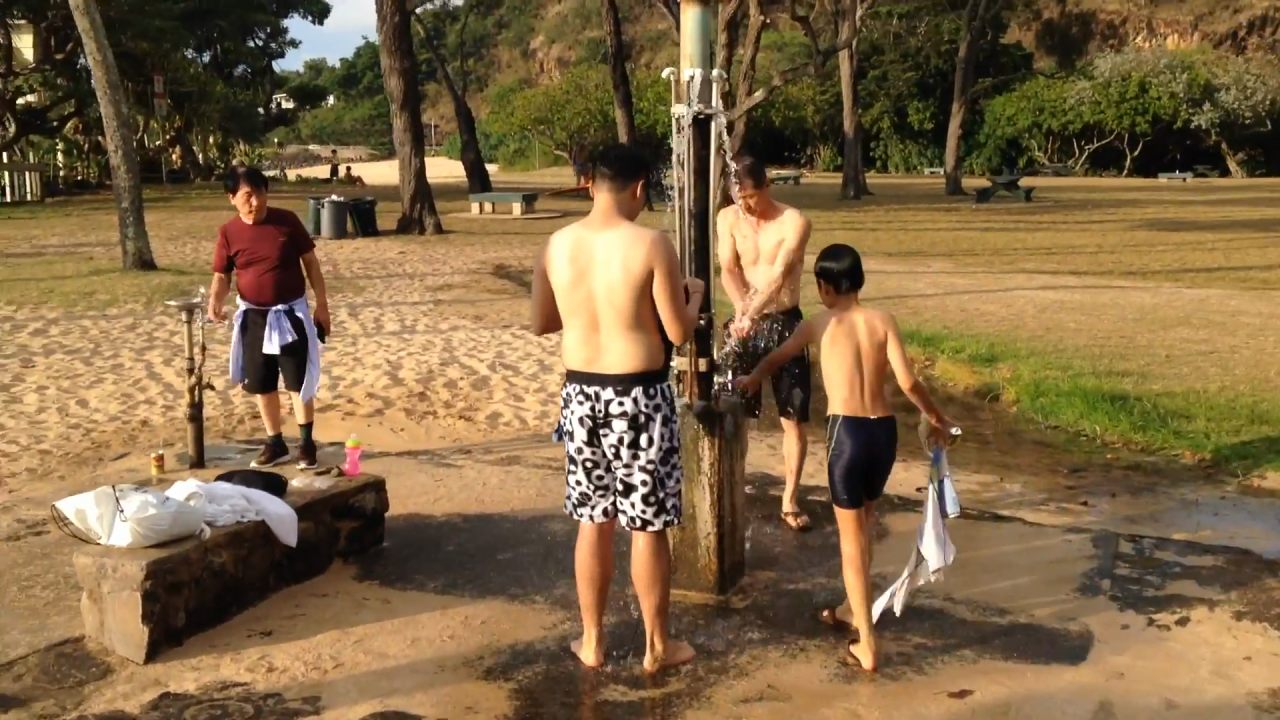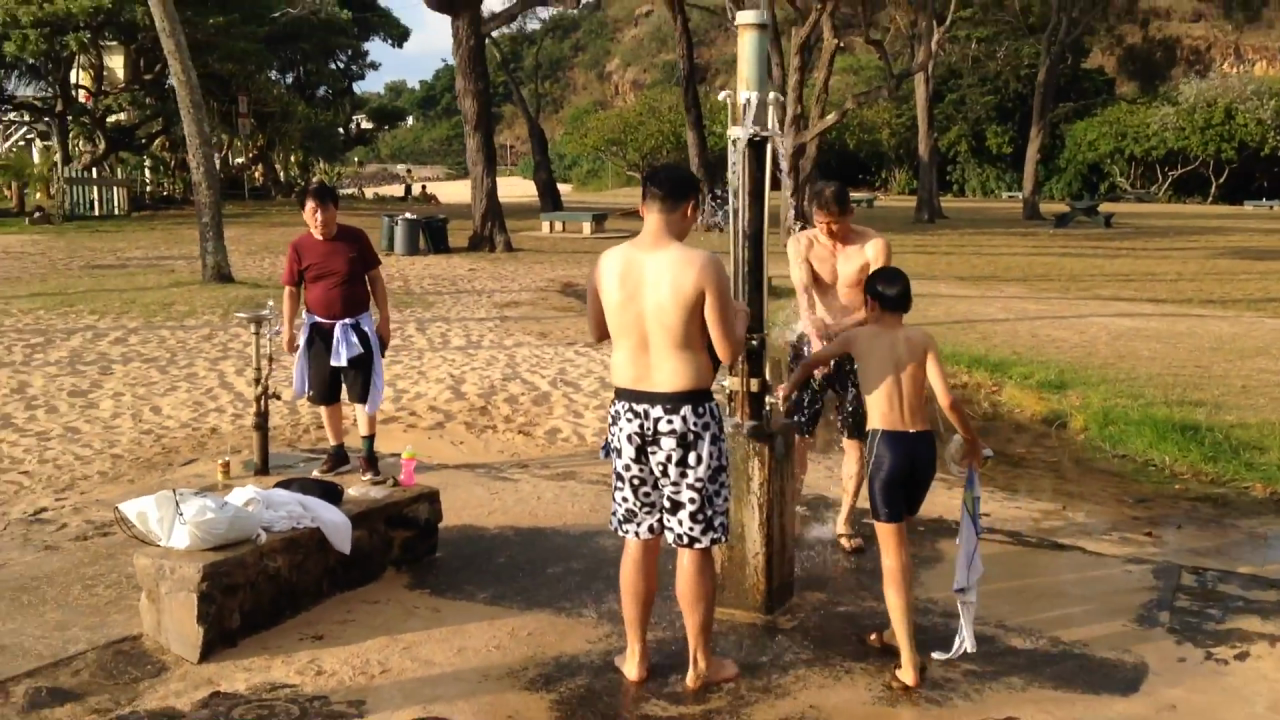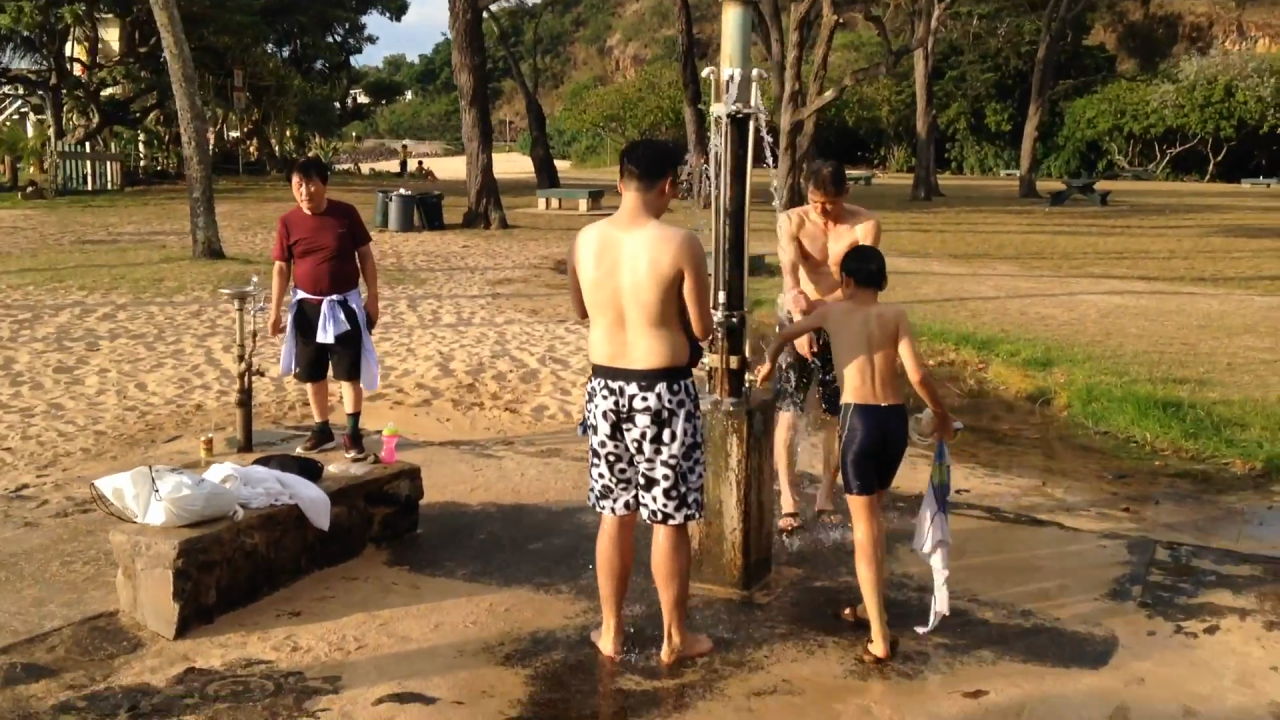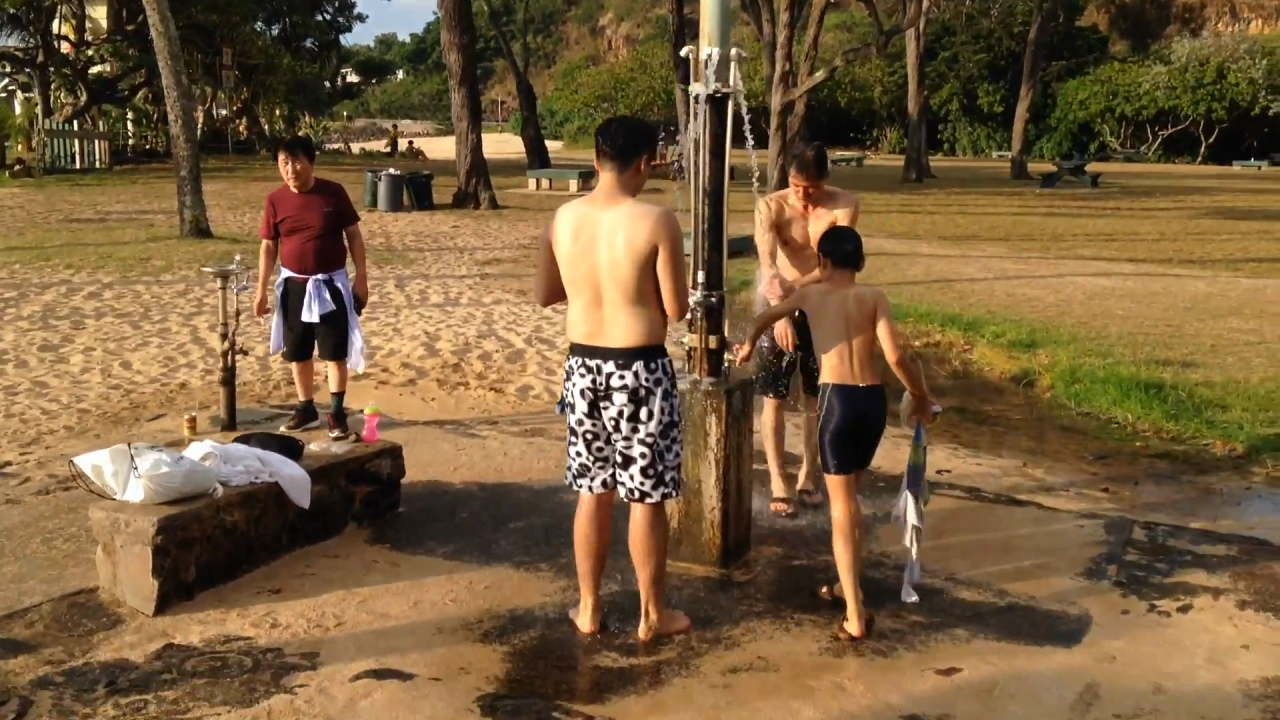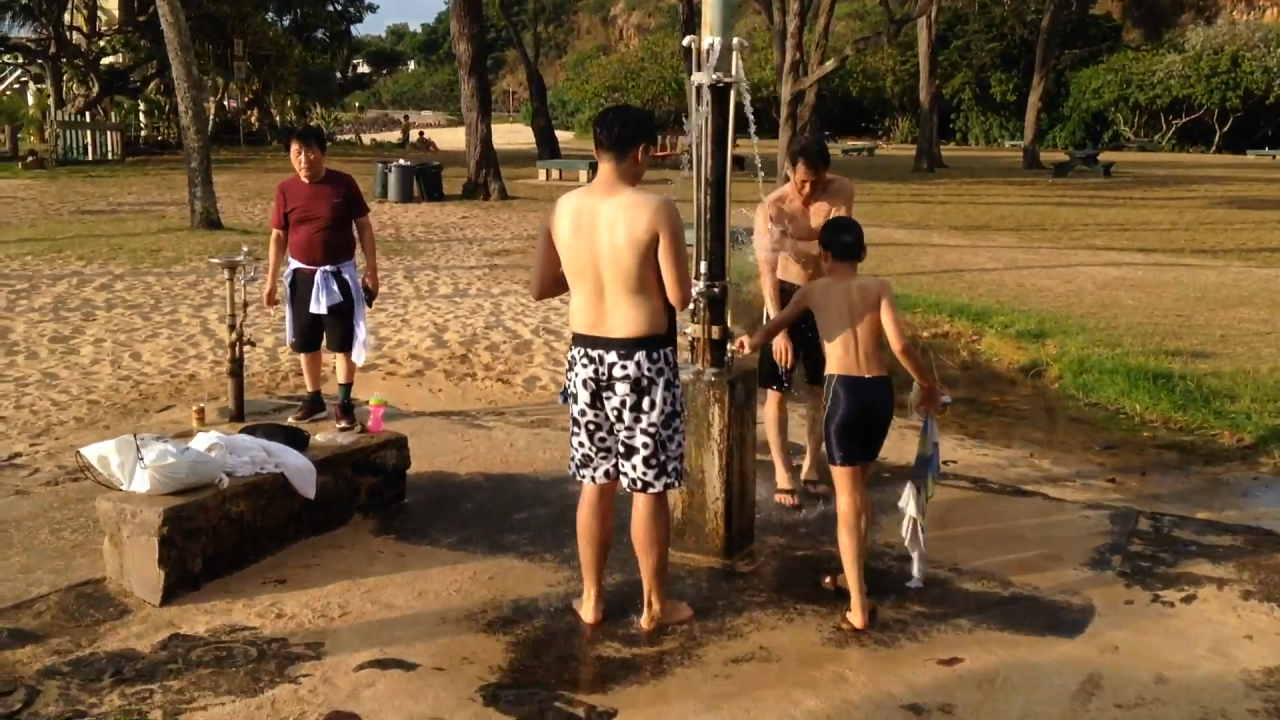
dt=0.2s
person 1, frame 1
left shoulder: (556, 244)
right shoulder: (651, 244)
left elbow: (540, 324)
right elbow: (679, 332)
right wrist: (695, 296)
left hip: (582, 394)
right hip: (638, 396)
left knee: (594, 520)
right knee: (648, 525)
left ankle: (592, 639)
right ankle: (658, 645)
person 1, frame 2
left shoulder: (608, 262)
right shoulder: (702, 265)
right elbow: (727, 354)
right wrist: (739, 321)
left hip: (629, 411)
right hip: (686, 414)
left knee: (639, 536)
right knee: (693, 542)
left ankle: (635, 655)
right ankle: (700, 662)
person 1, frame 3
left shoulder: (585, 239)
right shoulder: (679, 243)
right elbow: (702, 331)
right wrist: (687, 298)
left hip: (606, 387)
right hip: (663, 391)
left knee: (615, 513)
right knee: (669, 518)
left ankle: (611, 630)
right ankle: (675, 637)
person 1, frame 4
left shoulder: (563, 218)
right shoulder: (656, 221)
left elbow: (546, 295)
right elbow: (676, 309)
left hip: (583, 366)
right hip: (640, 369)
left knee: (592, 491)
right knee: (646, 497)
left ankle: (589, 608)
right ankle: (653, 614)
person 1, frame 5
left shoulder: (563, 209)
right shoulder: (657, 210)
left elbow: (540, 288)
right elbow: (680, 297)
right wrist: (655, 271)
left hip: (586, 356)
right hip: (642, 359)
left knee: (595, 481)
right knee: (648, 487)
left ankle: (592, 598)
right ankle: (655, 605)
person 2, frame 1
left shoulder: (818, 322)
right shoulder: (882, 318)
left elbow: (775, 360)
right elbow: (908, 382)
left wrist: (750, 382)
right wrist: (937, 419)
left hip: (846, 430)
right hip: (884, 429)
left knee: (851, 541)
right knee: (862, 524)
left ankle: (867, 646)
right ankle: (855, 611)
person 2, frame 2
left shoulder: (858, 336)
right shoulder: (922, 338)
left elbow: (809, 363)
right elbow: (947, 400)
left wrist: (788, 389)
right wrist: (972, 440)
left hip: (886, 445)
right hip: (923, 446)
left knee: (892, 557)
right knee: (898, 544)
left ankle: (909, 665)
right ankle: (898, 631)
person 2, frame 3
left shoulder: (832, 311)
right shoulder: (896, 314)
left elbow: (785, 335)
right elbow: (917, 374)
left wrist: (769, 365)
right wrist: (942, 415)
left hip: (858, 419)
right hip: (895, 419)
left knee: (864, 529)
right knee: (872, 516)
left ankle: (879, 637)
right ankle: (873, 607)
person 2, frame 4
left shoulder: (811, 293)
right shoulder: (875, 296)
left elbow: (764, 319)
right elbow: (895, 356)
left wrist: (749, 347)
right wrist: (921, 395)
left hip: (836, 400)
right hip: (873, 400)
left knee: (841, 509)
right knee: (850, 496)
left ankle: (855, 616)
right ankle: (847, 587)
person 2, frame 5
left shoulder: (814, 290)
right shoulder: (879, 286)
left elbow: (777, 325)
right elbow: (899, 344)
left wrist: (754, 341)
right wrist: (929, 385)
left hip: (843, 391)
right hip: (880, 391)
left knee: (847, 501)
right knee: (858, 489)
left ankle: (858, 608)
right ankle: (851, 577)
person 3, frame 1
left shoulder: (793, 221)
right shoulder: (727, 218)
left elbow: (781, 277)
right elbow: (727, 270)
left wrist: (751, 317)
right wrist: (741, 312)
left hip: (785, 324)
right hip: (745, 326)
left knee: (795, 421)
left ankle: (789, 499)
person 3, frame 2
left shoulder: (875, 246)
right shoulder: (801, 243)
right elbow: (803, 293)
left wrist: (836, 327)
right wrist: (815, 339)
right hip: (811, 345)
left knee: (857, 442)
right knee: (796, 438)
left ankle: (844, 521)
person 3, frame 3
left shoulder: (866, 225)
right shoulder: (791, 221)
right elbow: (789, 272)
right wrist: (799, 320)
right hip: (798, 323)
left knee: (838, 418)
right knee: (789, 415)
left ankle: (825, 497)
right ankle: (788, 500)
person 3, frame 4
left shoulder: (845, 205)
right shoulder: (770, 206)
right elbow: (767, 261)
left wrist: (793, 281)
right wrist: (780, 314)
right hip: (781, 304)
left knee: (817, 399)
right knee: (774, 400)
left ankle: (807, 478)
right ankle: (778, 483)
person 3, frame 5
left shoulder: (842, 190)
right shoulder: (770, 209)
right elbow: (767, 272)
left wrist: (791, 246)
right wrist: (777, 329)
right hip: (786, 295)
left knee: (820, 389)
right knee: (777, 392)
left ankle: (810, 468)
right ankle: (782, 475)
person 4, frame 1
left shoulder: (287, 221)
right shoulder: (228, 233)
left elbow: (310, 262)
right elbow: (221, 276)
left wrist: (322, 305)
right wrist: (215, 303)
left hip: (291, 313)
right hip: (254, 317)
left knee: (299, 381)
right knee: (261, 384)
left ankle: (306, 444)
right ankle: (275, 444)
person 4, frame 2
left shoulder: (356, 238)
right shoulder: (299, 247)
left elbow: (375, 279)
right elbow: (292, 292)
left wrist: (384, 319)
right wrist: (289, 329)
left hip: (357, 327)
right hip: (320, 329)
left knee: (363, 394)
right knee: (325, 396)
left ankle: (368, 455)
right ankle: (337, 453)
person 4, frame 3
left shoulder: (346, 214)
right shoulder: (288, 222)
left elbow: (365, 255)
right elbow: (282, 268)
left wrist: (372, 297)
right wrist: (275, 310)
left hip: (344, 304)
right hip: (308, 306)
left knee: (350, 371)
right knee: (311, 373)
left ankle: (353, 433)
right ankle: (322, 430)
person 4, frame 4
left shoulder: (333, 193)
right shoulder: (275, 200)
left elbow: (354, 235)
right elbow: (269, 246)
left wrist: (361, 278)
right wrist: (261, 289)
left hip: (331, 283)
right hip: (293, 285)
left knee: (336, 351)
right knee: (297, 352)
left ankle: (337, 412)
right ankle: (306, 409)
person 4, frame 5
left shoulder: (344, 184)
right shoulder: (286, 190)
left elbow: (364, 227)
right elbow: (278, 237)
left wrist: (371, 270)
right wrist: (271, 279)
left hip: (339, 274)
right hip: (302, 275)
left knee: (343, 342)
right knee: (305, 343)
left ankle: (344, 403)
right ankle: (314, 400)
